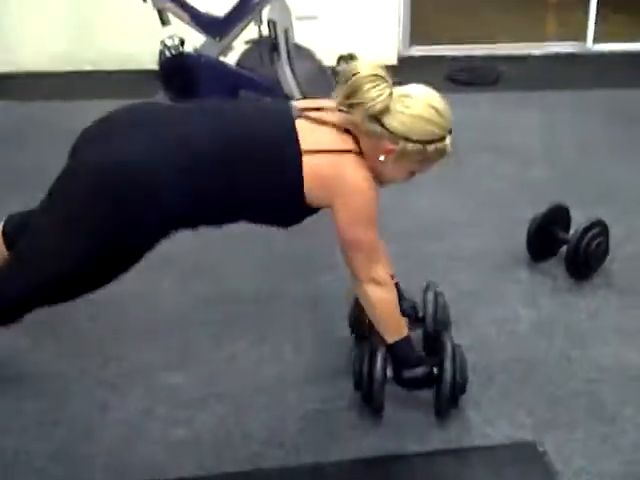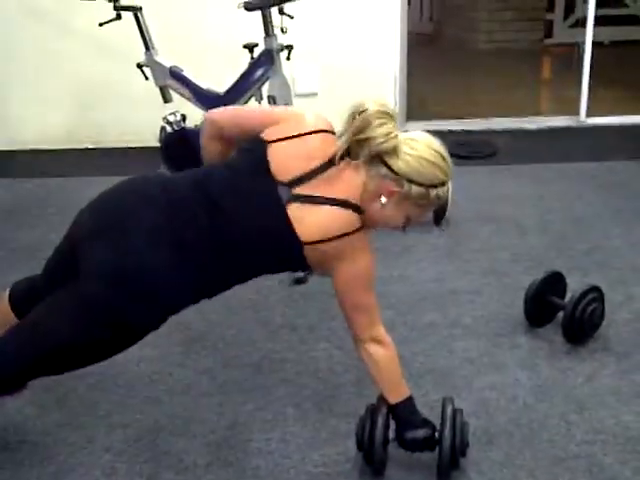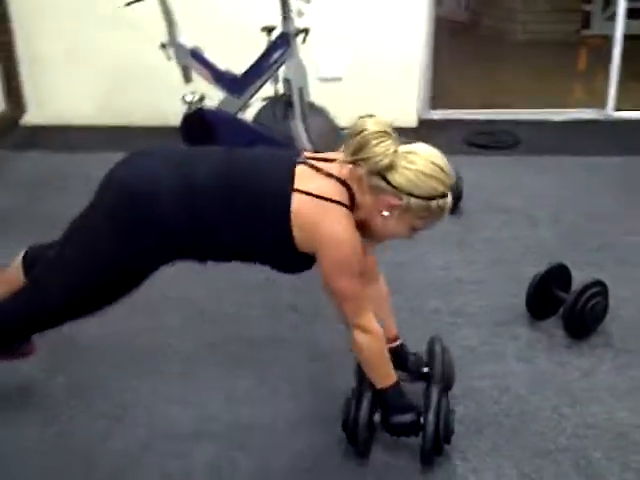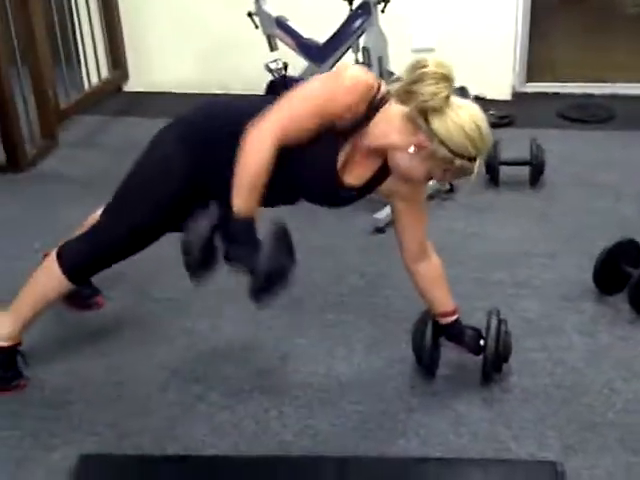
dt=0.7s
person 1, frame 1
left shoulder: (337, 115)
right shoulder: (350, 177)
left elbow: (362, 238)
right elbow: (370, 279)
left wrist: (396, 304)
right wrist: (404, 354)
left hip: (130, 133)
right hip: (133, 186)
left knee: (44, 229)
person 1, frame 2
left shoulder: (311, 129)
right shoulder: (347, 238)
left elbow: (215, 123)
right elbow: (371, 337)
right wrist: (407, 415)
left hip: (121, 207)
right hip: (135, 284)
left knee: (41, 292)
person 1, frame 3
left shoulder: (360, 182)
right shoulder: (334, 226)
left elbow: (368, 281)
right elbow: (361, 323)
left wrist: (395, 347)
right wrist: (392, 398)
left hip: (156, 183)
right hip: (139, 215)
left knee: (60, 262)
right knee: (46, 299)
person 1, frame 4
left shoulder: (400, 174)
right shoulder: (354, 89)
left elbow: (419, 255)
right elbow: (262, 134)
left wrist: (450, 323)
right wrist: (241, 222)
left hip: (224, 188)
right hip: (201, 146)
left knee: (136, 221)
right knee: (111, 239)
left ankle: (56, 266)
